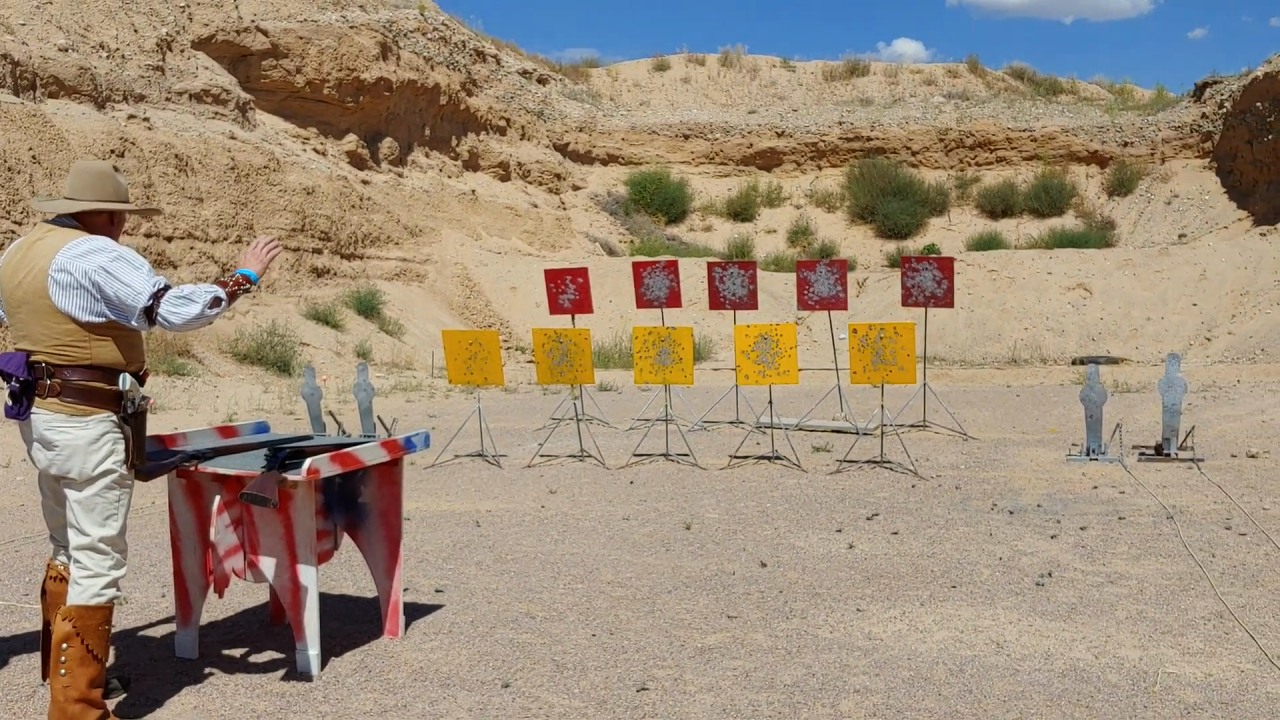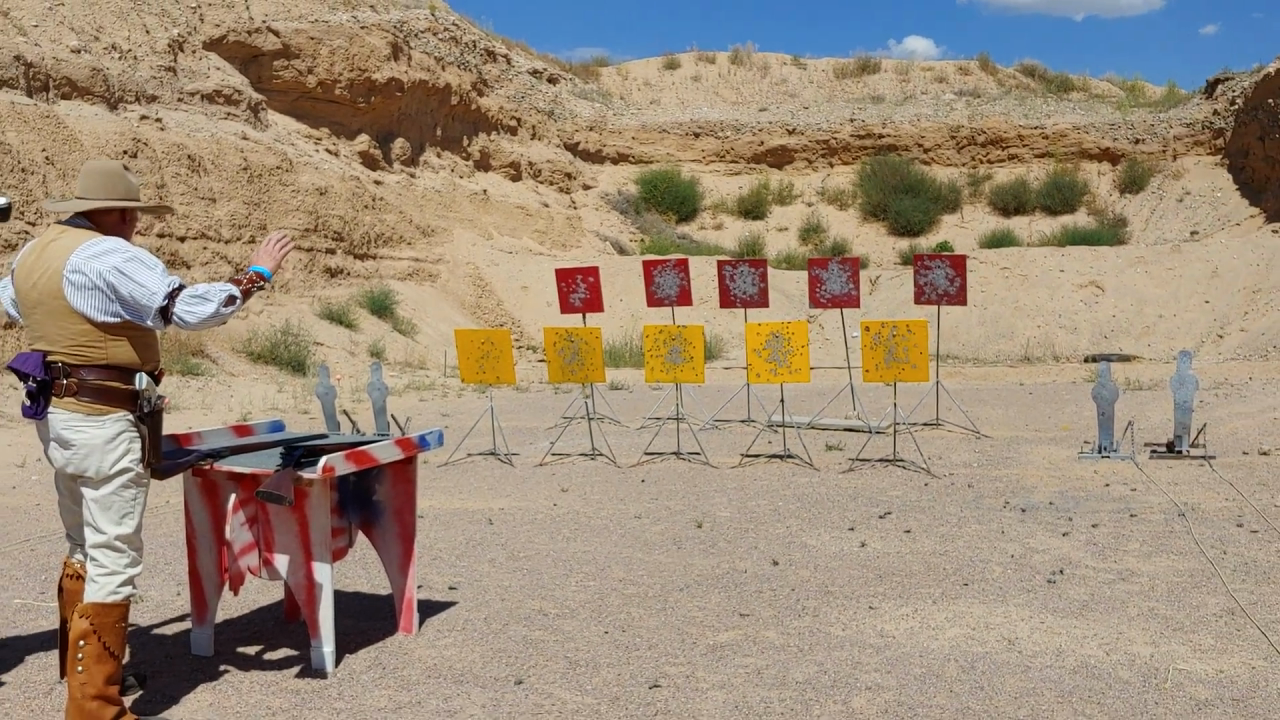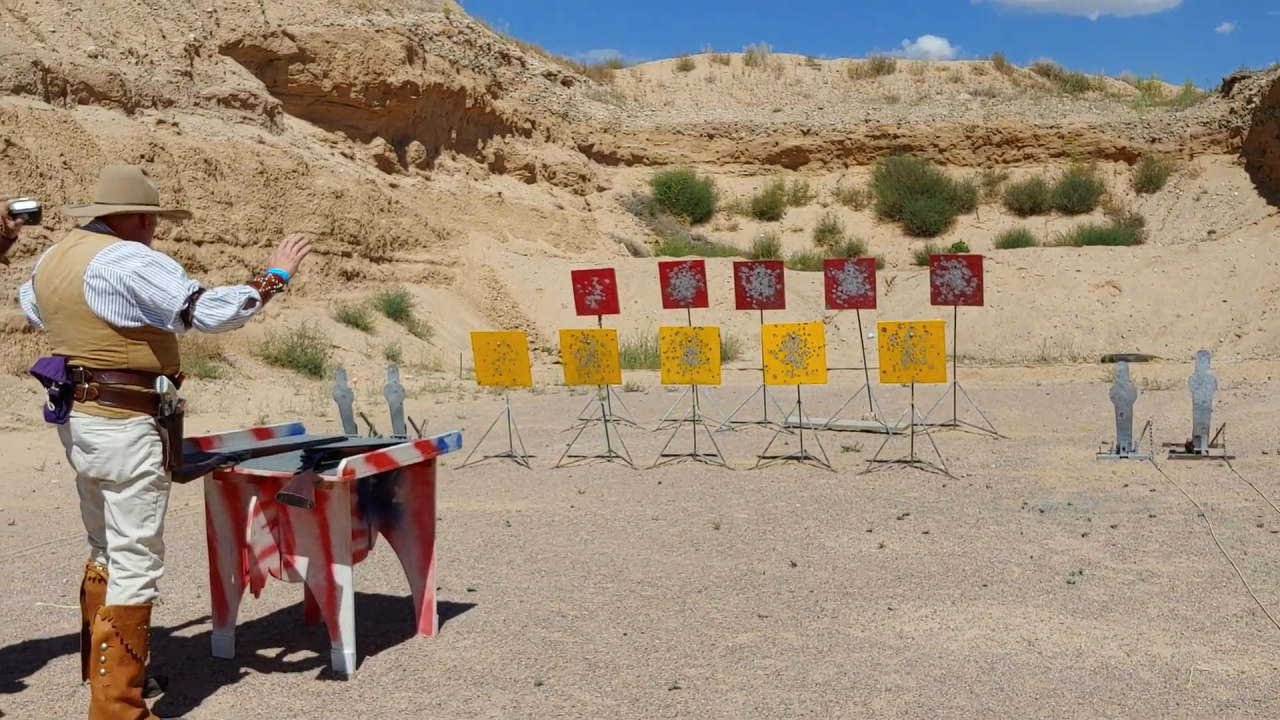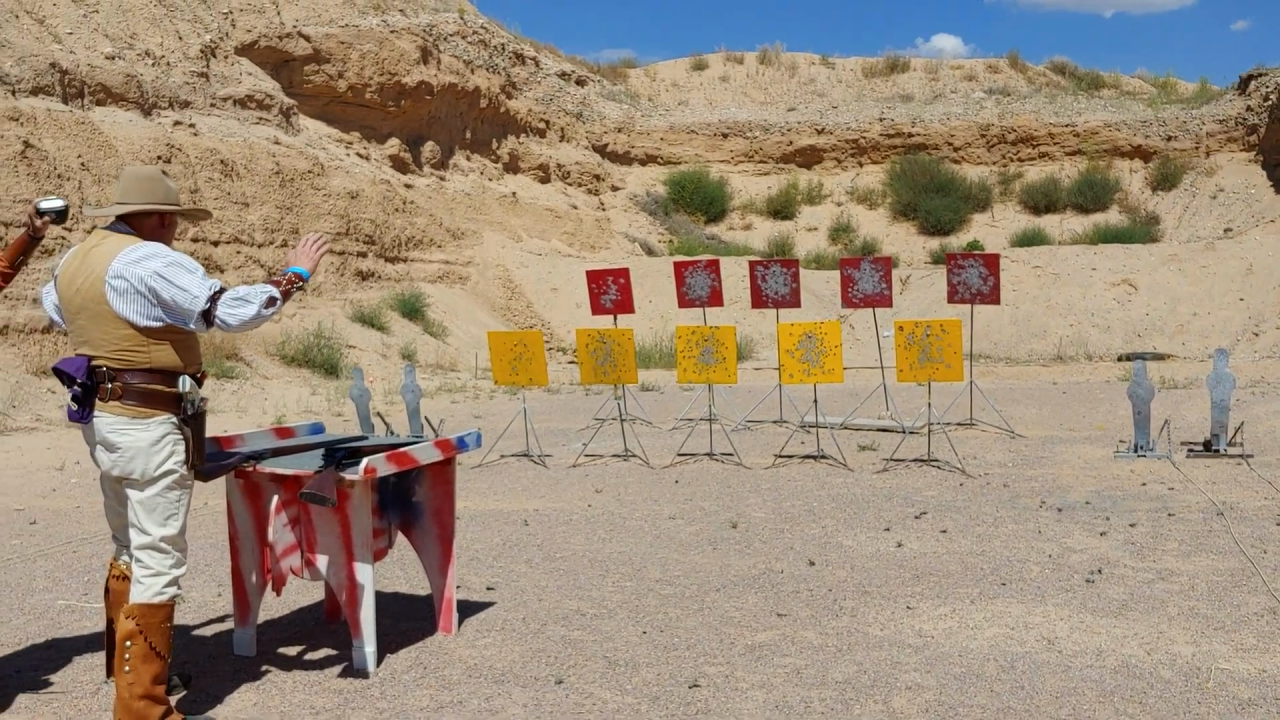
dt=0.3s
person 1, frame 1
right shoulder: (97, 256)
right elbow: (176, 309)
right wrist: (243, 276)
right hip: (87, 422)
left knee: (67, 552)
right knee: (97, 562)
left ankle: (64, 673)
person 1, frame 2
right shoulder: (110, 256)
right elbow: (190, 308)
right wrist: (256, 274)
left hip: (57, 413)
right hip: (103, 421)
left knee: (83, 550)
right knee: (113, 561)
left ankle: (81, 671)
person 1, frame 3
left shoulder: (51, 259)
right shoulder: (130, 262)
left elbow: (32, 308)
right elbow: (210, 311)
right wrist: (275, 276)
left hip: (77, 418)
right hip: (125, 424)
left knee: (105, 553)
right knee: (135, 563)
left ankle: (104, 672)
person 1, frame 4
left shoulder: (73, 260)
right shoulder: (151, 261)
left elbow: (54, 309)
right elbow: (231, 310)
right wrist: (294, 275)
left hip: (103, 417)
right hip: (148, 424)
left knee: (128, 552)
right knee: (158, 561)
left ankle: (127, 672)
